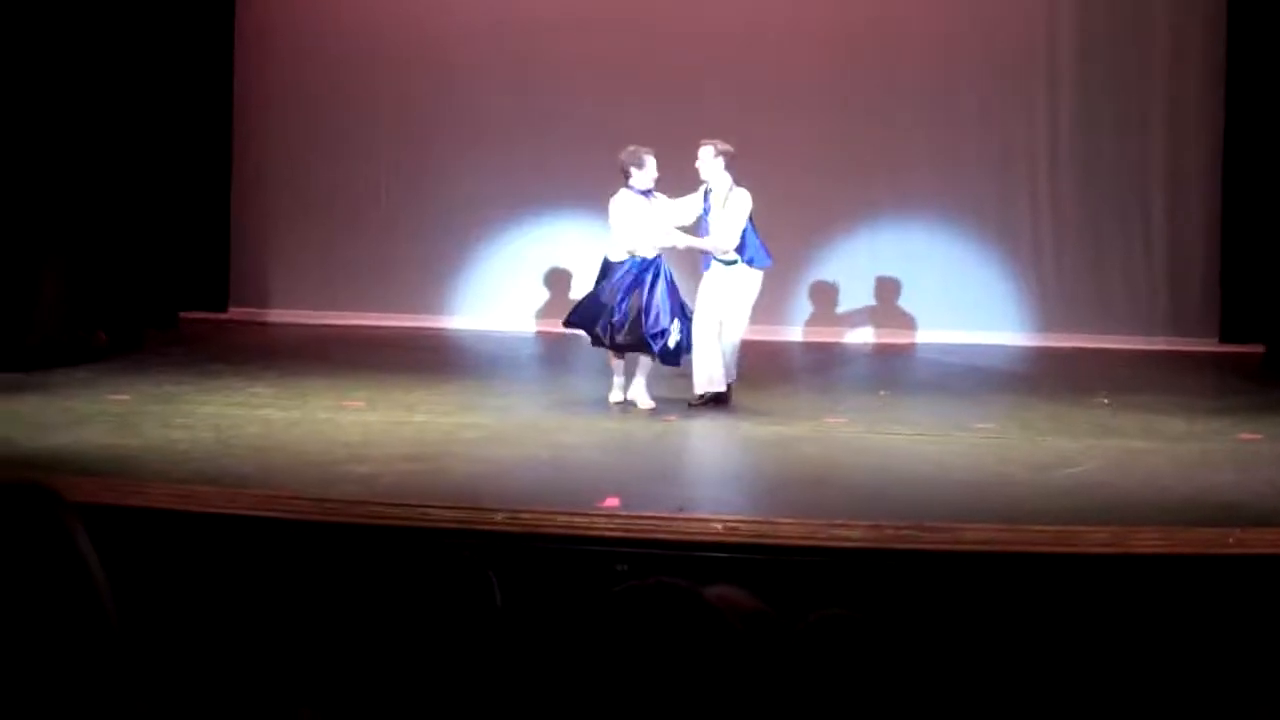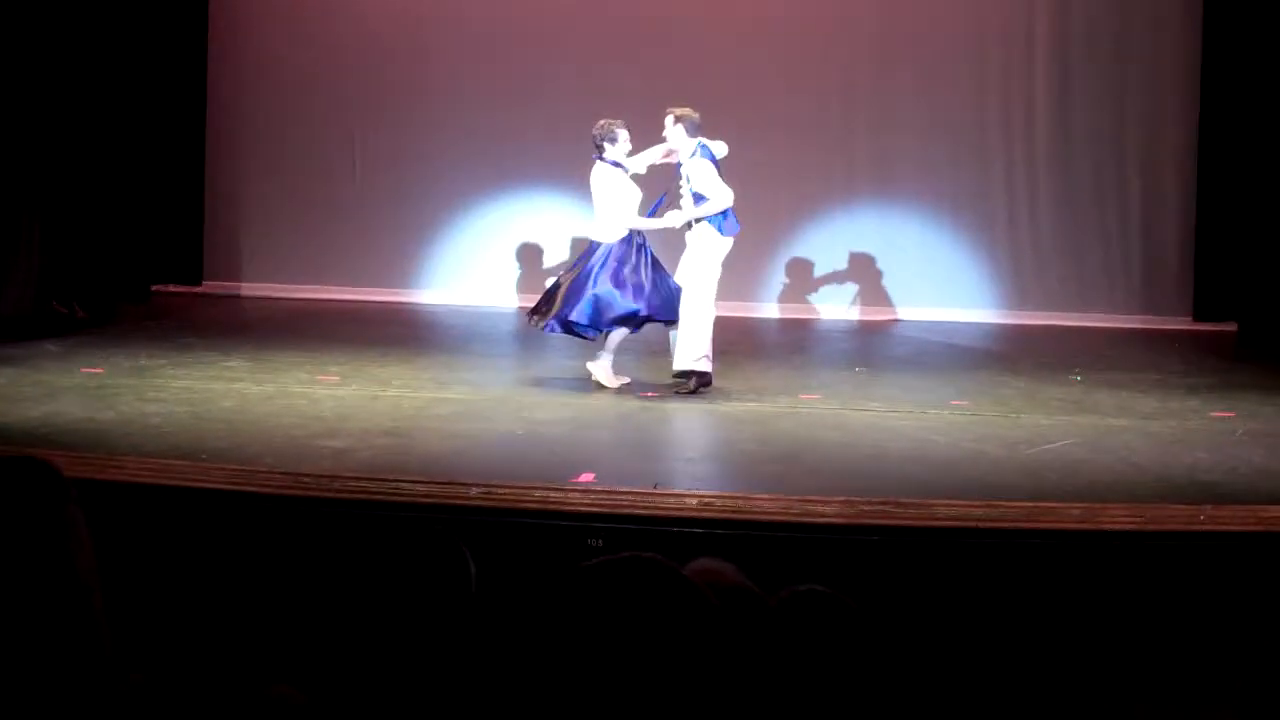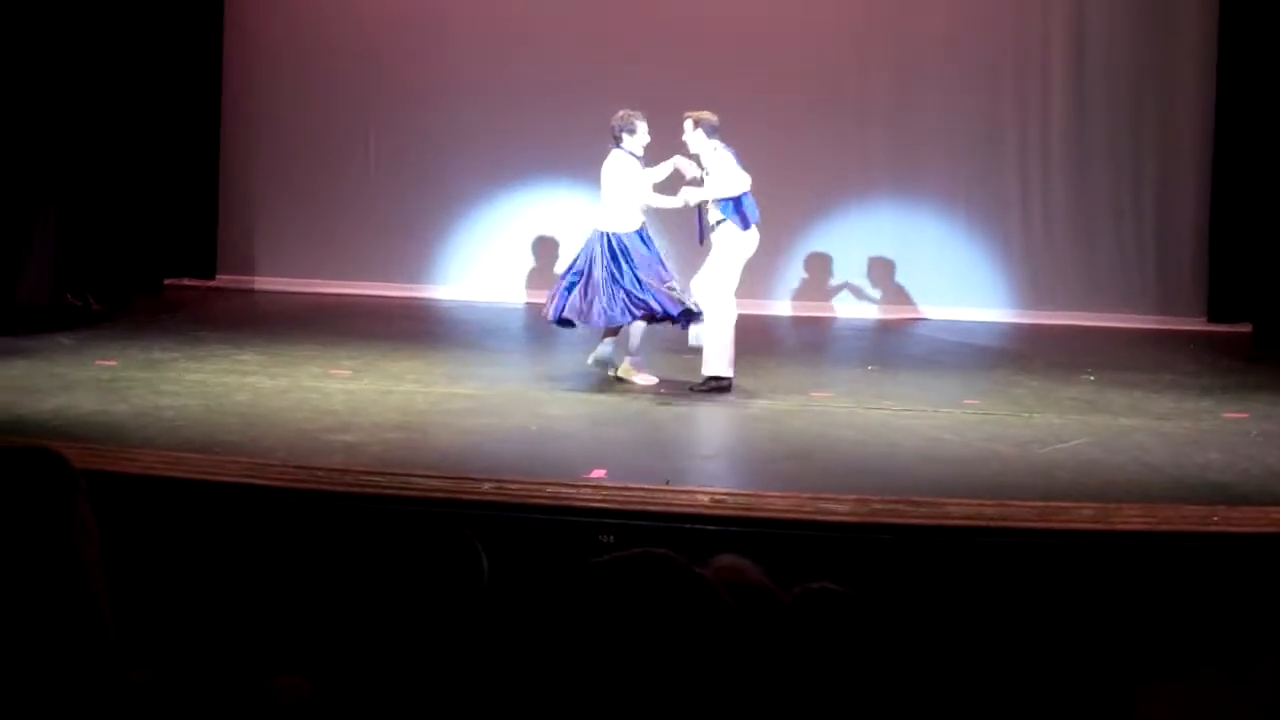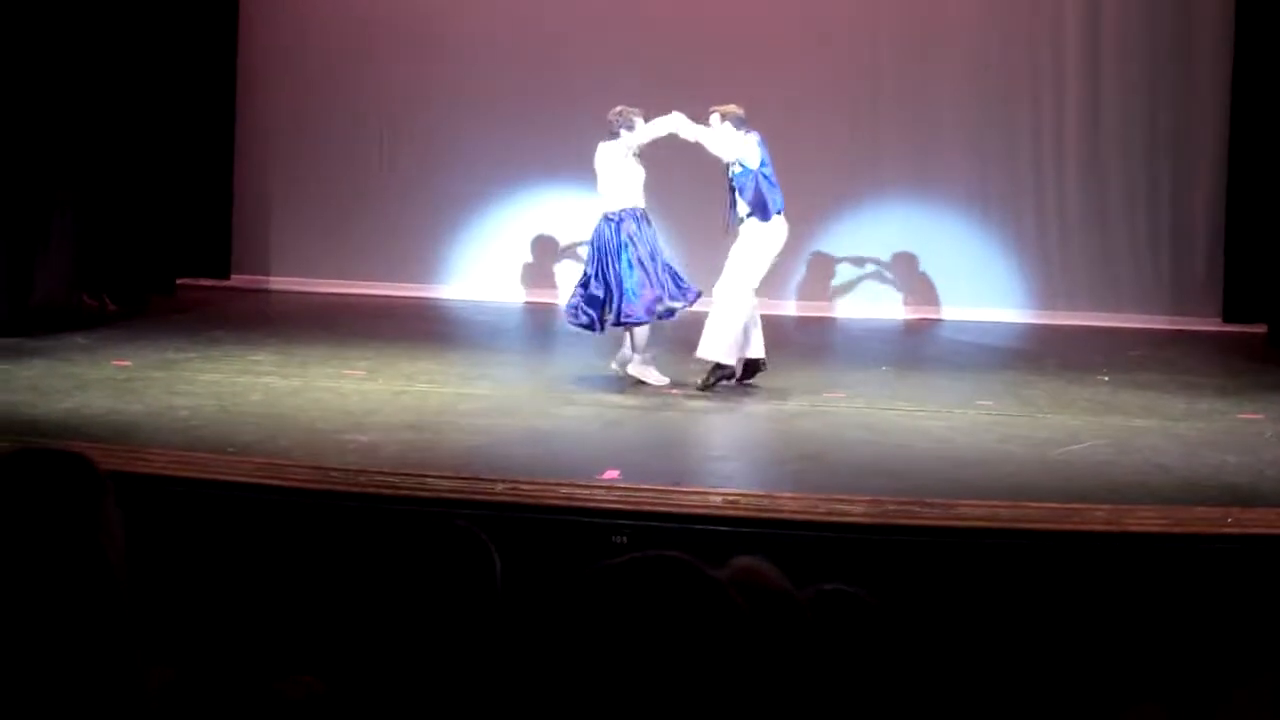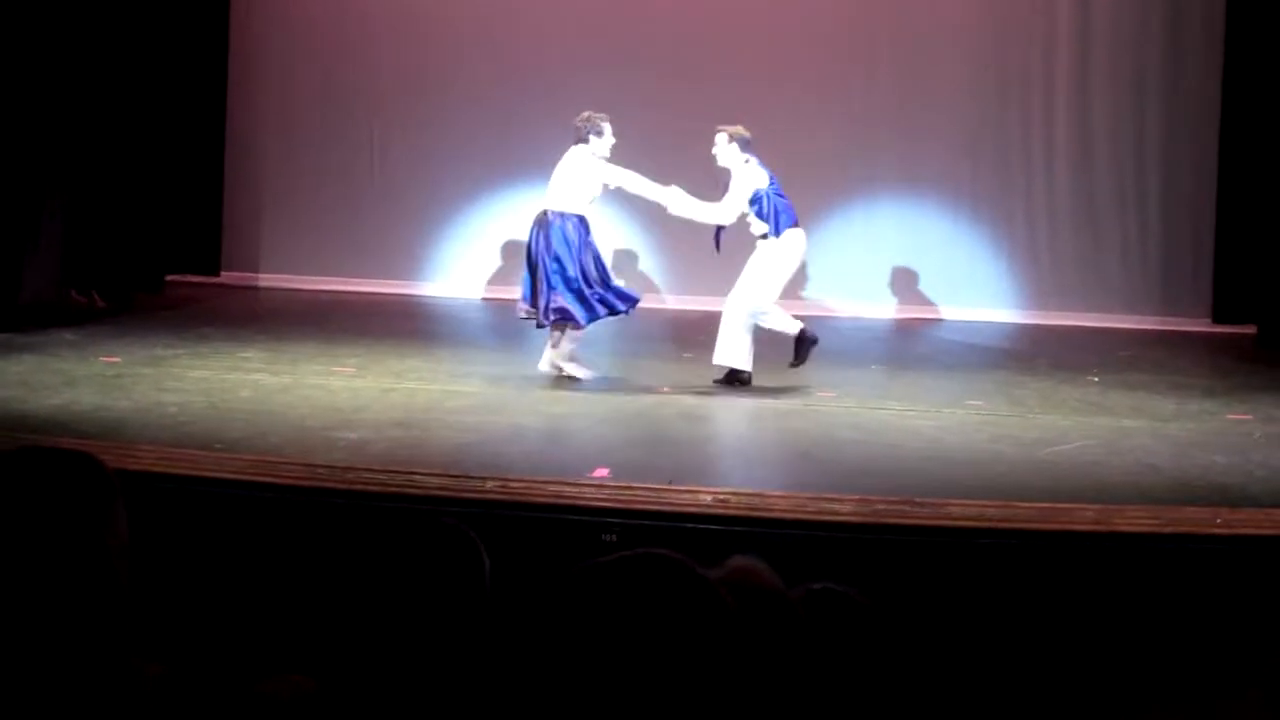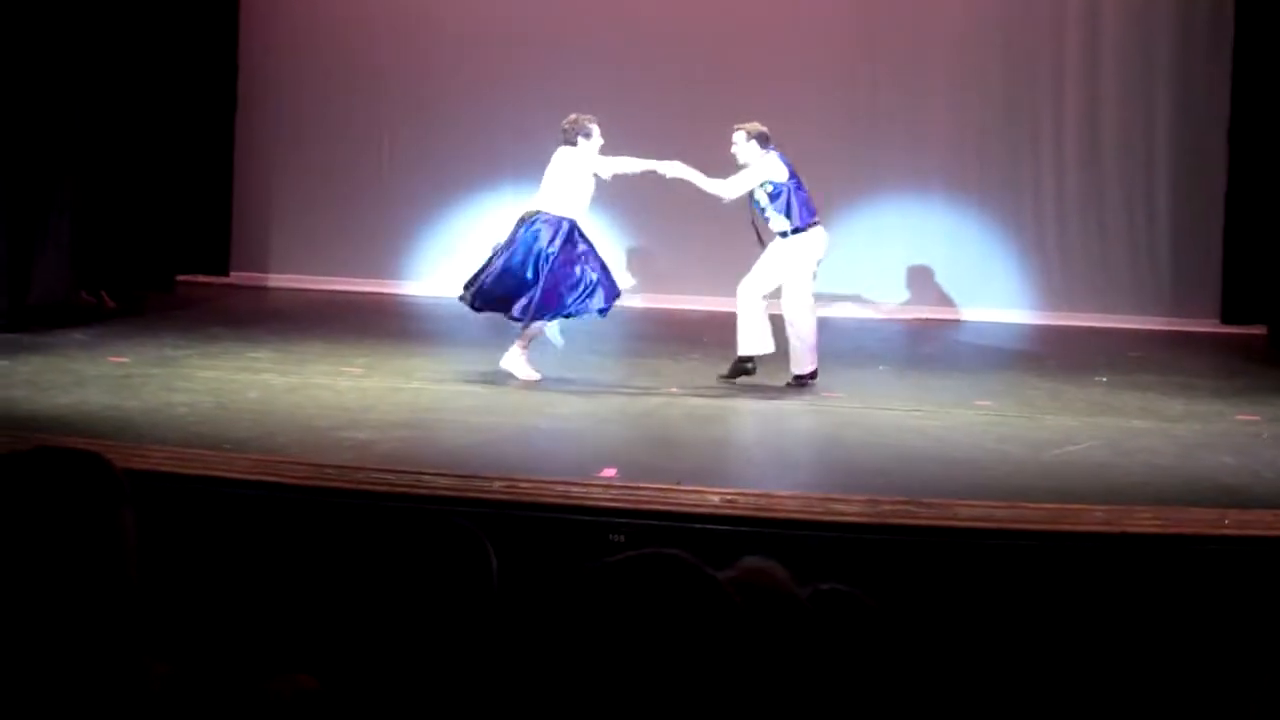
dt=0.4s
person 1, frame 1
left shoulder: (739, 197)
right shoulder: (706, 192)
left elbow: (728, 242)
right elbow: (679, 209)
left wrist: (689, 241)
left hip: (743, 271)
right hip: (717, 267)
left knee: (731, 331)
right knee: (703, 327)
left ankle: (725, 381)
right ankle: (713, 388)
person 1, frame 2
left shoulder: (699, 164)
right shoulder: (697, 149)
left elbow: (726, 198)
left wrist: (688, 213)
left hip: (711, 235)
right hip: (700, 235)
left knee: (697, 300)
right knee: (682, 295)
left ankle: (699, 370)
right ankle: (691, 363)
person 1, frame 3
left shoulder: (719, 156)
right shoulder: (715, 155)
left elbow: (742, 182)
left wrist: (701, 194)
left hip: (734, 236)
right hip: (729, 236)
left knee: (717, 301)
right knee: (699, 291)
left ankle: (719, 374)
right ankle: (722, 364)
person 1, frame 4
left shoulder: (749, 142)
right shoulder: (740, 146)
left elbow: (728, 152)
right elbow: (723, 148)
left wrist: (697, 132)
right wrist: (697, 133)
left hip: (763, 228)
right hip: (758, 229)
left knee: (730, 292)
right knee: (741, 292)
left ankle: (724, 360)
right ankle: (753, 357)
person 1, frame 5
left shoulder: (750, 172)
right shoulder: (742, 174)
left elbow: (726, 215)
right elbow: (727, 211)
left wrist: (687, 204)
right wrist: (687, 204)
left hip: (785, 242)
right hip: (772, 243)
left knee: (754, 302)
right knee: (738, 302)
left ankle: (799, 333)
right ankle: (739, 368)
person 1, frame 6
left shoulder: (771, 163)
right shoulder: (758, 171)
left elbow: (728, 190)
right elbow: (729, 192)
left wrist: (687, 173)
right wrist: (688, 174)
left hip: (805, 240)
right hip: (785, 241)
left knee: (796, 305)
right knee: (749, 291)
left ankle: (806, 369)
right ankle: (748, 357)
person 2, frame 1
left shoulder: (659, 201)
right shoulder: (619, 202)
left elbow: (672, 231)
right elbow: (631, 243)
right wrist: (667, 239)
left hip: (652, 270)
right hip: (625, 269)
left knee: (656, 326)
right knee: (620, 327)
left ankle: (639, 384)
right ankle: (618, 383)
person 2, frame 2
left shoulder: (612, 168)
right shoulder: (606, 178)
left elbow: (647, 157)
right elbow: (625, 219)
right wrist: (663, 222)
left hip: (622, 245)
right hip: (614, 248)
left knee: (631, 308)
right knee: (629, 307)
left ankle: (604, 363)
right ankle: (602, 362)
person 2, frame 3
left shoulder: (626, 160)
right shoulder: (619, 164)
left elbow: (651, 176)
right elbow: (643, 198)
left wrist: (677, 162)
right wrist: (677, 201)
left hip: (624, 238)
right hip: (621, 240)
left knee: (624, 302)
right knee: (647, 301)
left ankle: (604, 352)
right ankle: (630, 365)
person 2, frame 4
left shoulder: (623, 153)
right shoulder: (608, 151)
right elbow: (639, 138)
right wrist: (670, 123)
left hip: (632, 227)
right hip: (623, 227)
left knee: (638, 293)
right knee: (643, 293)
left ankle: (627, 355)
right ankle: (640, 362)
person 2, frame 5
left shoulder: (588, 159)
right shoulder: (583, 157)
left elbow: (618, 178)
right elbow: (622, 177)
left wrist: (660, 192)
right wrist: (661, 193)
left hip: (567, 227)
right hip: (561, 227)
left knee: (568, 294)
right knee: (582, 292)
left ankle: (553, 356)
right ankle: (565, 354)
person 2, frame 6
left shoulder: (581, 160)
right shoulder: (568, 156)
left elbow: (610, 166)
right elbow: (612, 165)
left wrist: (655, 165)
right wrist: (655, 165)
left hip: (562, 231)
right hip: (547, 229)
left knee: (589, 277)
right knee: (543, 295)
left ankle: (547, 321)
right ankle: (516, 354)
